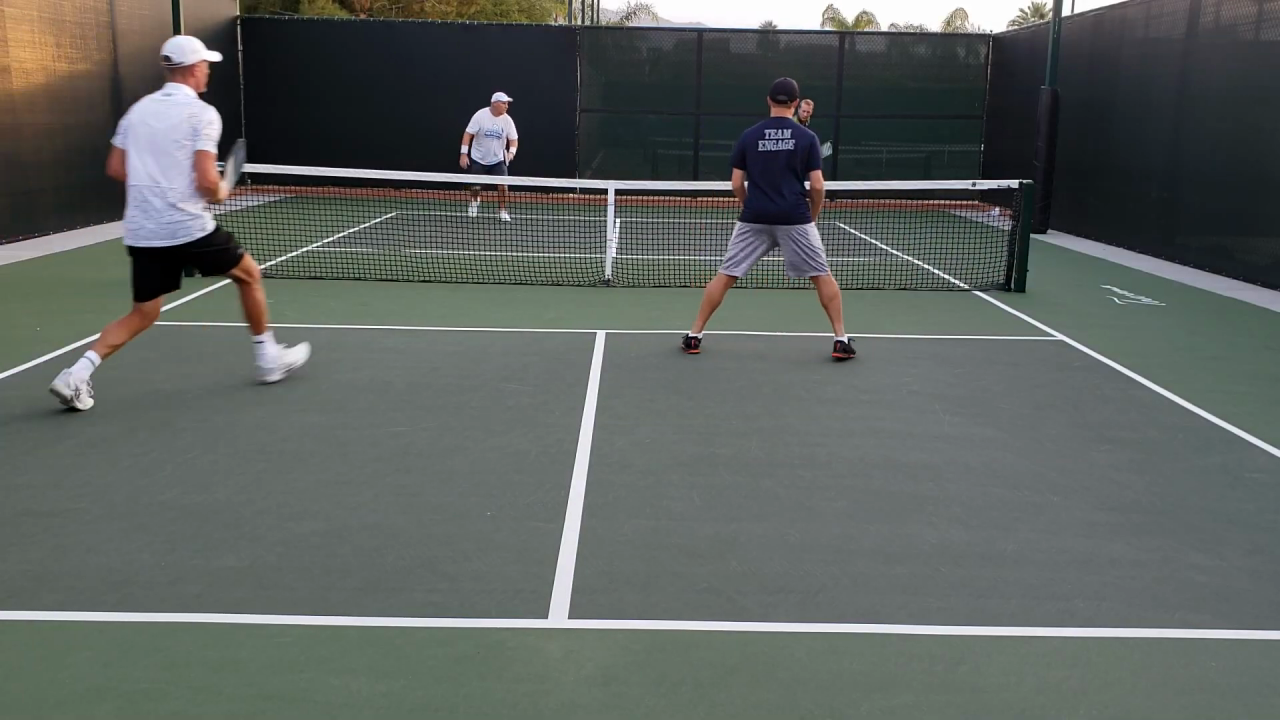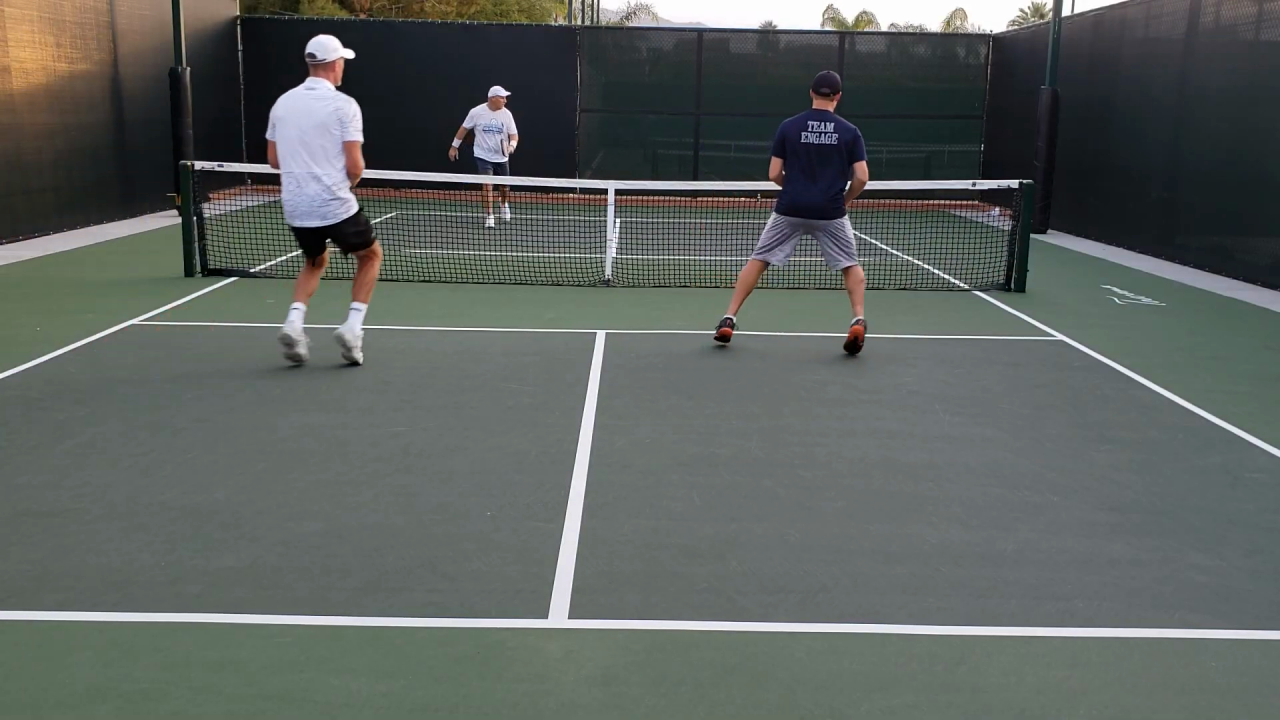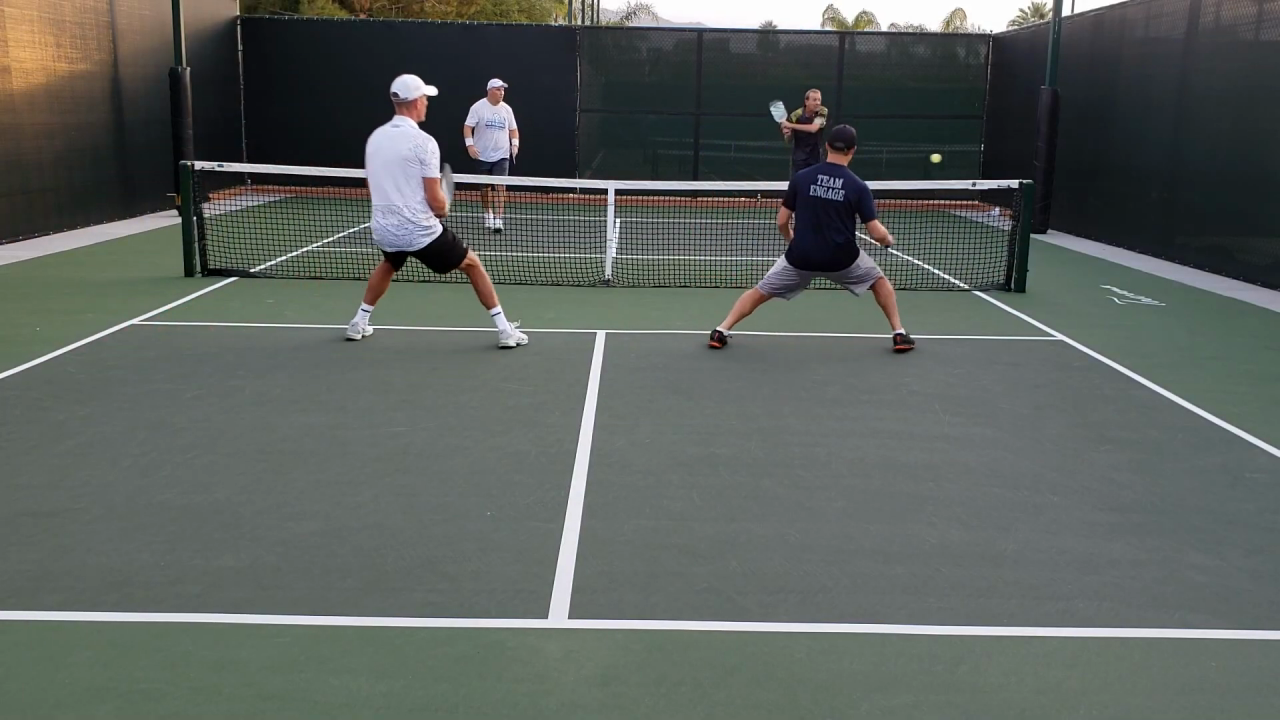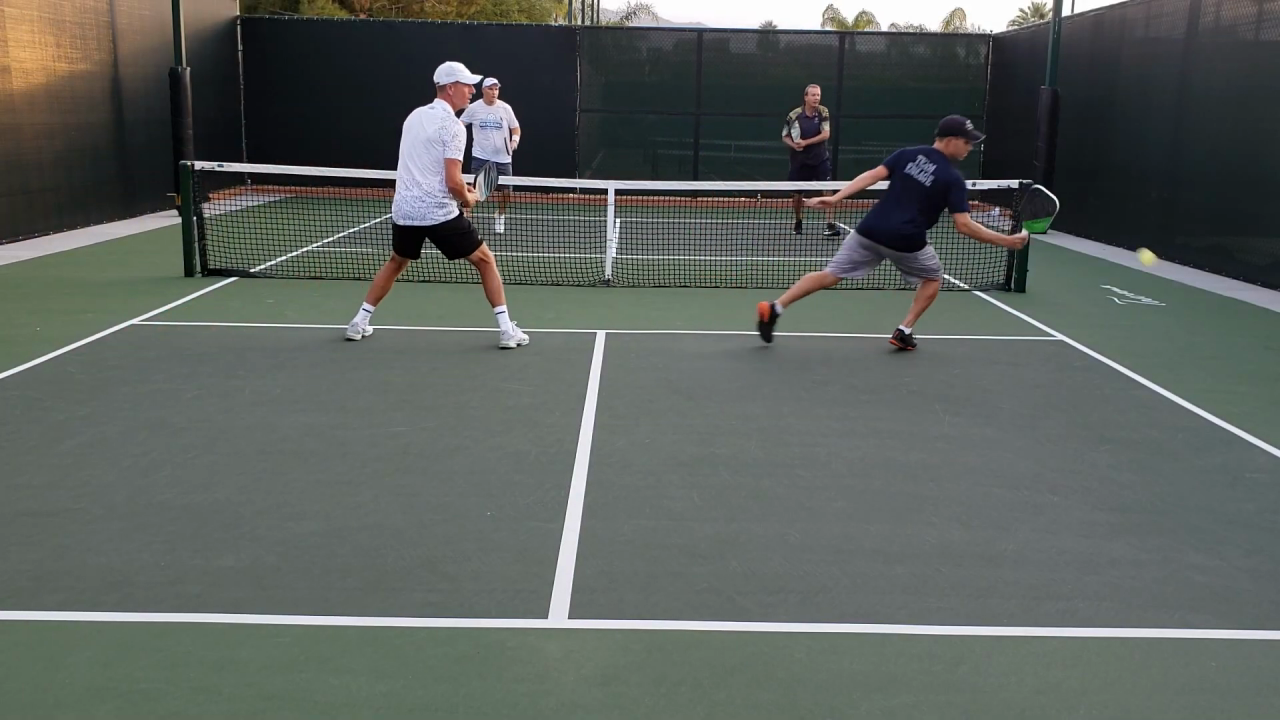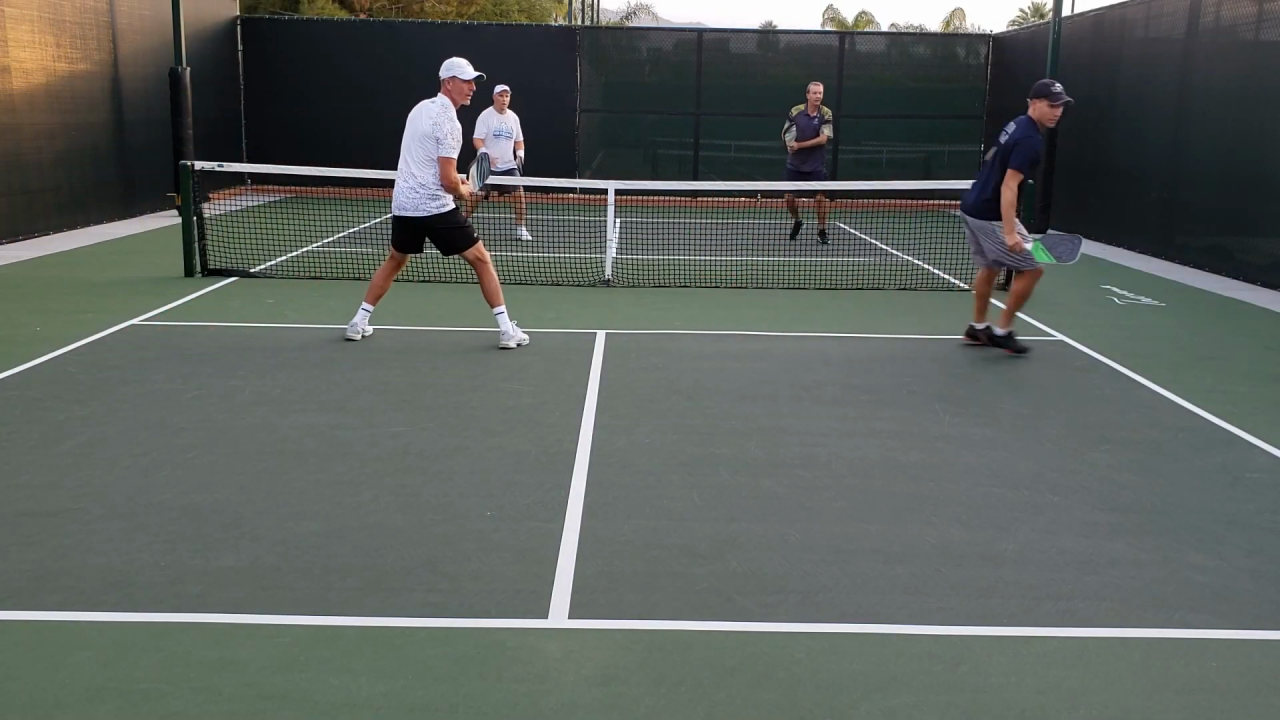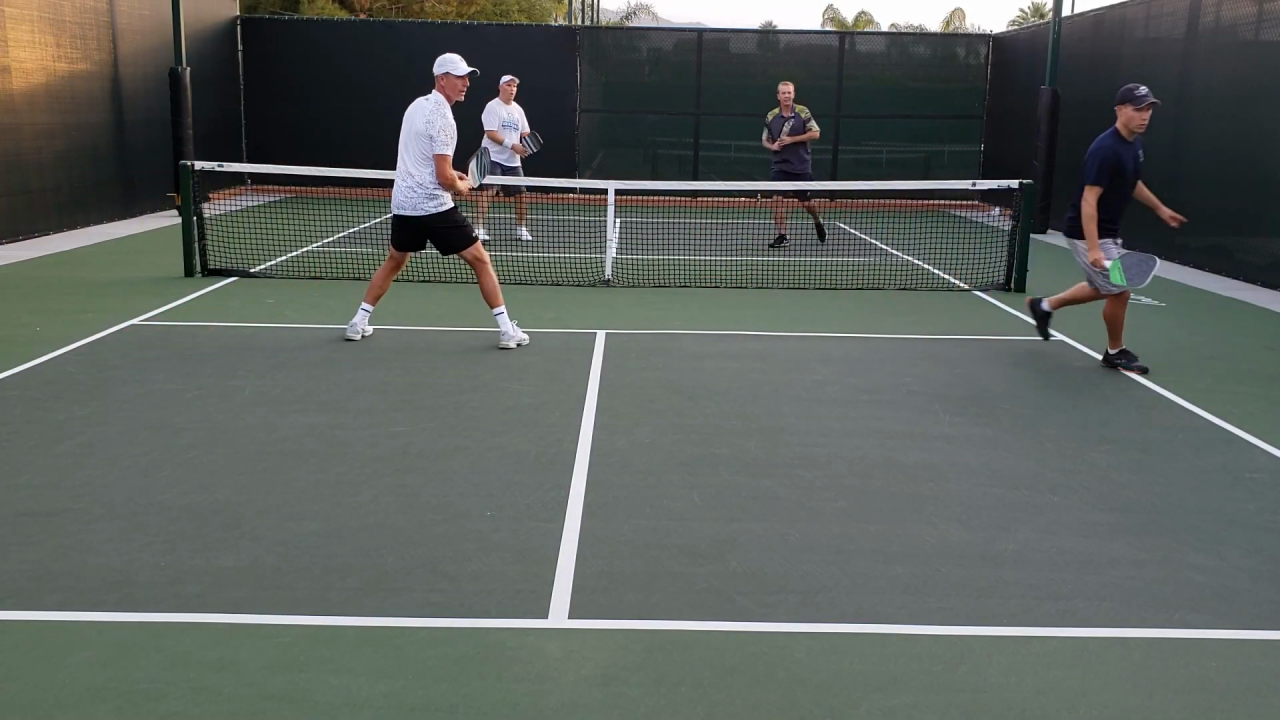
dt=0.3s
person 1, frame 1
left shoulder: (138, 110)
right shoulder: (202, 114)
left elbow: (116, 169)
right elbow: (206, 180)
right wrist: (220, 192)
left hip: (142, 233)
right hip: (188, 226)
left knee: (143, 312)
right knee: (249, 274)
left ankle: (77, 375)
right ankle: (269, 359)
person 1, frame 2
left shoulder: (282, 104)
right shoulder: (345, 106)
left elbow: (274, 159)
right elbow: (354, 169)
right wrist: (350, 178)
left hip: (297, 208)
right hip: (337, 206)
left knee: (314, 265)
right knee: (371, 257)
left ankle: (294, 325)
right ankle: (352, 327)
person 1, frame 3
left shoulder: (374, 138)
right shoulder: (424, 142)
right elbow: (436, 202)
right wrist: (442, 210)
left hip: (385, 231)
right hip: (422, 231)
left knee: (388, 266)
right knee: (472, 266)
left ankle: (359, 323)
right ankle: (504, 330)
person 1, frame 4
left shoulder: (414, 117)
right shoulder: (452, 125)
right elbow: (453, 182)
left wrist: (459, 188)
right wrist: (468, 198)
left hip: (404, 211)
right hip: (439, 213)
left knee: (396, 263)
right knee: (485, 260)
left ankle: (359, 322)
right ankle: (506, 329)
person 1, frame 5
left shoulder: (420, 109)
right shoulder: (448, 121)
right elbow: (447, 179)
left wrist: (455, 180)
right wrist: (462, 191)
left hip: (404, 204)
right hip: (435, 206)
left knee: (394, 261)
right knee: (481, 260)
left ankle: (359, 322)
right ankle: (506, 329)
person 1, frame 6
left shoulder: (417, 106)
right shoulder: (442, 117)
right elbow: (444, 177)
left wrist: (451, 174)
right wrist: (461, 186)
left hip: (403, 203)
right hip: (434, 206)
left knee: (394, 261)
right knee: (480, 260)
left ankle: (359, 322)
right ankle: (507, 330)
person 2, frame 1
left shoulder: (749, 136)
right shoulder: (806, 137)
left elbow: (737, 184)
right elbow: (817, 186)
right wrist: (812, 217)
left hip: (755, 218)
right hip: (795, 219)
left knee: (726, 276)
right knee: (822, 276)
left ankle: (695, 335)
right ankle: (841, 340)
person 2, frame 2
left shoulder: (788, 127)
right shoulder: (849, 131)
left elbow: (774, 173)
right elbow: (862, 178)
right wrist: (844, 200)
left hip: (790, 210)
right hip: (830, 212)
left knee: (758, 262)
right knee: (851, 268)
left ankle: (729, 319)
right ankle: (857, 322)
person 2, frame 3
left shoulder: (801, 178)
right shoulder: (858, 187)
left elbow: (782, 221)
right elbow: (877, 232)
left wrist: (792, 242)
right wrist: (888, 241)
left hip: (801, 257)
right hip: (841, 259)
left knee: (759, 292)
right knee: (878, 280)
left ankle: (721, 330)
right ankle: (899, 333)
person 2, frame 4
left shoulder: (908, 155)
right shoulder: (952, 179)
left elbow: (870, 176)
right elbow: (964, 225)
left wrist: (835, 198)
right wrist: (1006, 240)
left hip: (869, 231)
right hip: (905, 242)
left knee: (829, 275)
right knee: (933, 277)
left ankle: (775, 307)
right ankle: (903, 333)
person 2, frame 5
left shoulder: (1017, 125)
right shoulder: (1029, 139)
left elbow: (991, 159)
right elbow: (1009, 187)
right wrist: (1010, 231)
left hip: (975, 208)
right hip: (991, 215)
left knee: (990, 268)
right knee: (1032, 269)
left ankle: (978, 328)
right ankle: (1002, 331)
person 2, frame 6
left shoulder: (1134, 145)
right shoulder: (1105, 149)
right elbow: (1088, 201)
left wrist: (1160, 209)
right wrist: (1094, 248)
left hip: (1107, 232)
right hip: (1092, 234)
left knee: (1104, 286)
right knee: (1118, 291)
left ankle: (1044, 306)
right ankle: (1116, 351)
